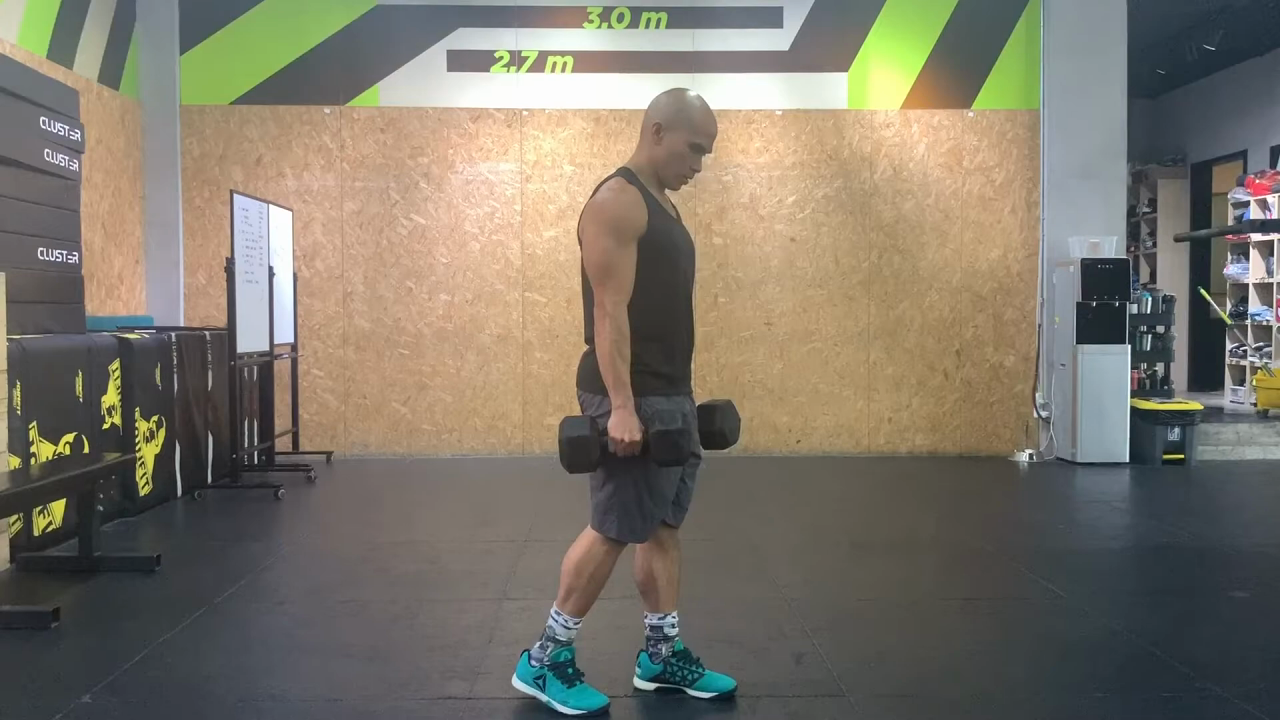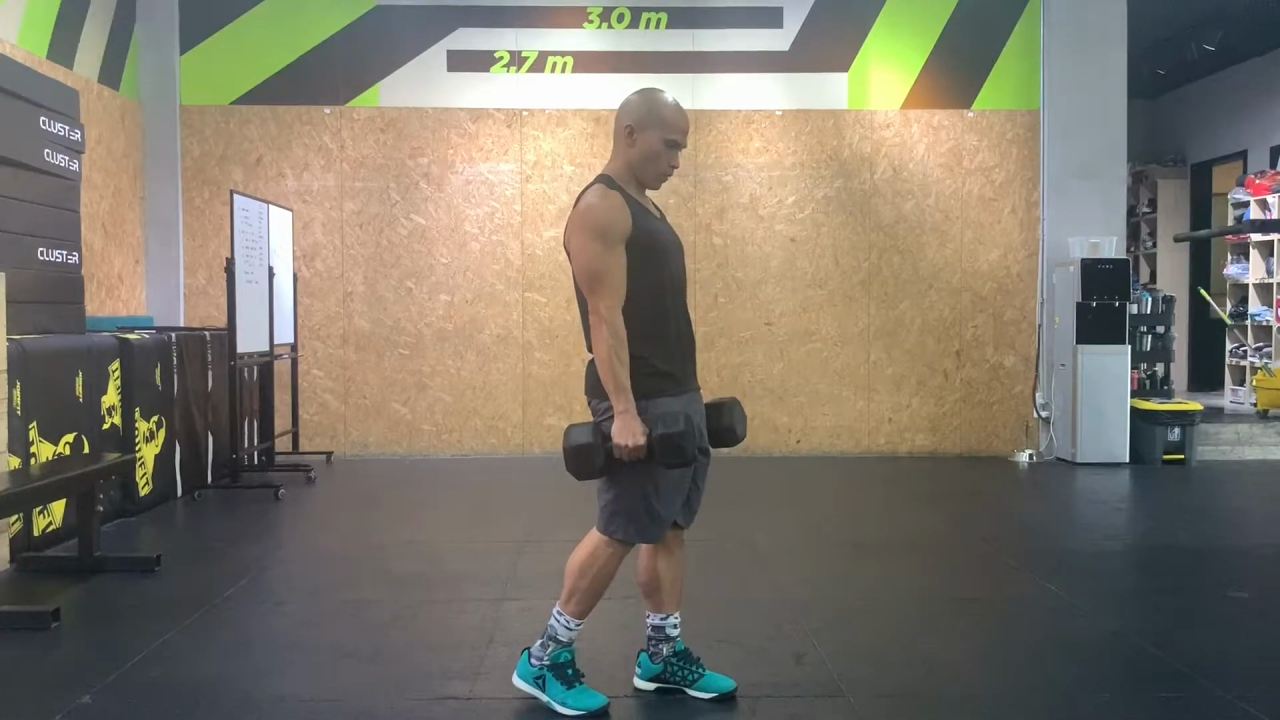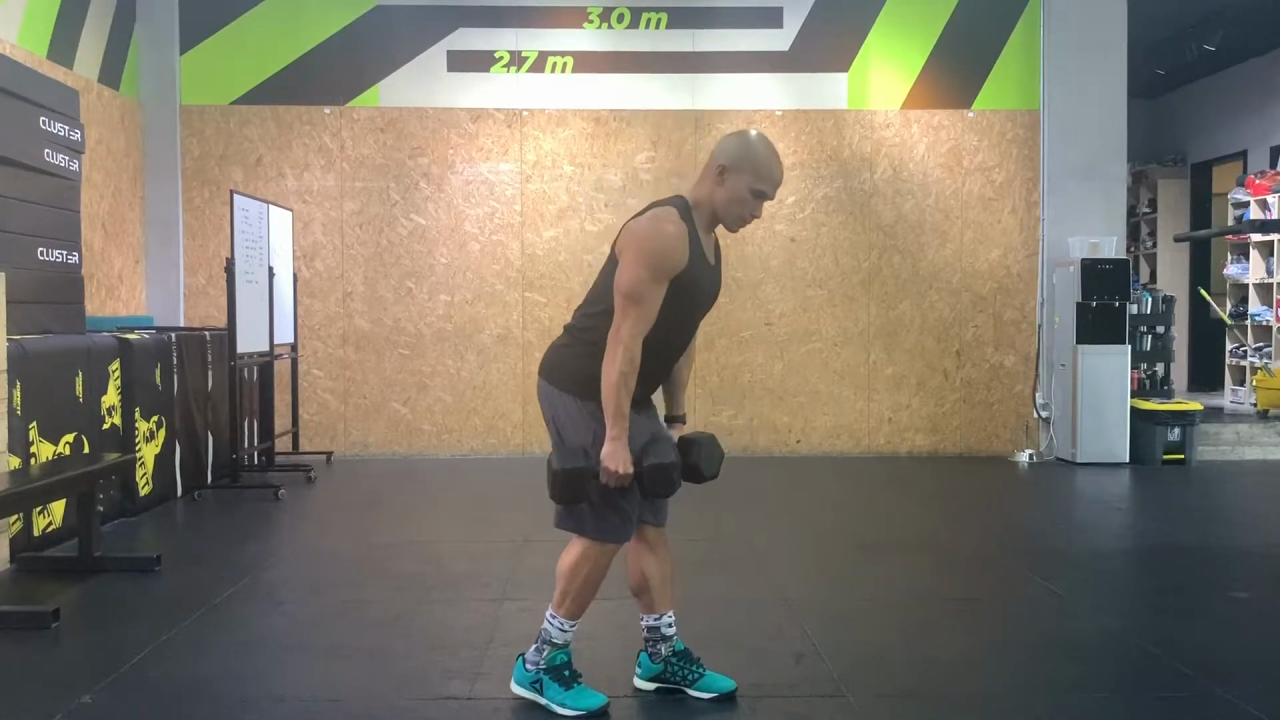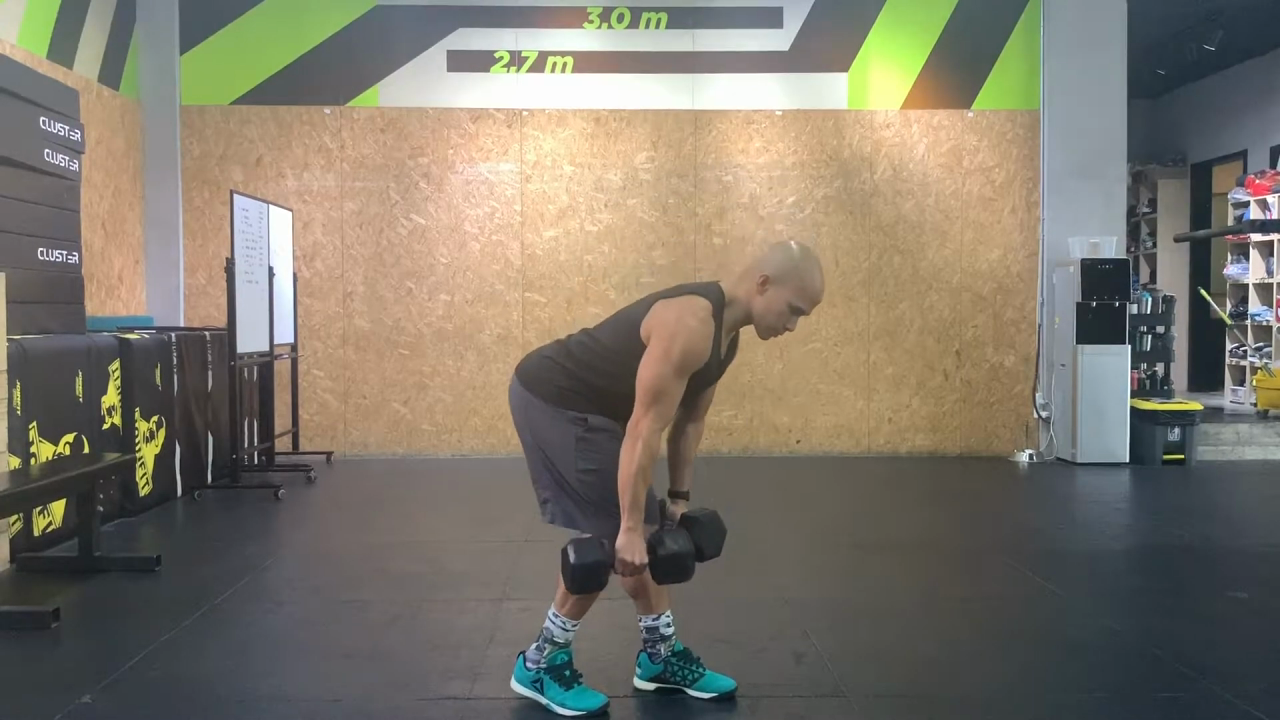
dt=1s
person 1, frame 1
left shoulder: (662, 205)
right shoulder: (617, 201)
right elbow: (611, 310)
left wrist: (679, 396)
right wrist: (621, 407)
left hip: (671, 392)
right hip: (631, 396)
left knee: (664, 525)
right knee: (615, 528)
left ankle: (663, 655)
right ankle: (545, 660)
person 1, frame 2
left shoulder: (644, 208)
right shoulder: (600, 209)
right elbow: (606, 317)
right wrist: (624, 412)
left hip: (679, 393)
right hip: (640, 401)
left knee: (669, 527)
right knee: (621, 530)
left ankle: (663, 654)
right ankle: (545, 659)
person 1, frame 3
left shoulder: (708, 243)
right shoulder: (661, 233)
left elbow: (680, 340)
right elbow: (625, 338)
left wrist: (676, 420)
right wrist: (615, 438)
left hip: (629, 397)
right hip: (582, 390)
left knee: (649, 523)
right knee: (603, 527)
left ankle: (662, 654)
right ankle: (540, 664)
person 1, frame 4
left shoulder: (725, 333)
right shoulder: (690, 325)
left elbow: (689, 421)
right elbow: (645, 429)
left wrist: (680, 498)
right wrist: (629, 530)
left hip: (590, 406)
right hip: (550, 399)
left knee: (645, 526)
right knee: (609, 529)
left ankle: (661, 655)
right ankle: (541, 663)
